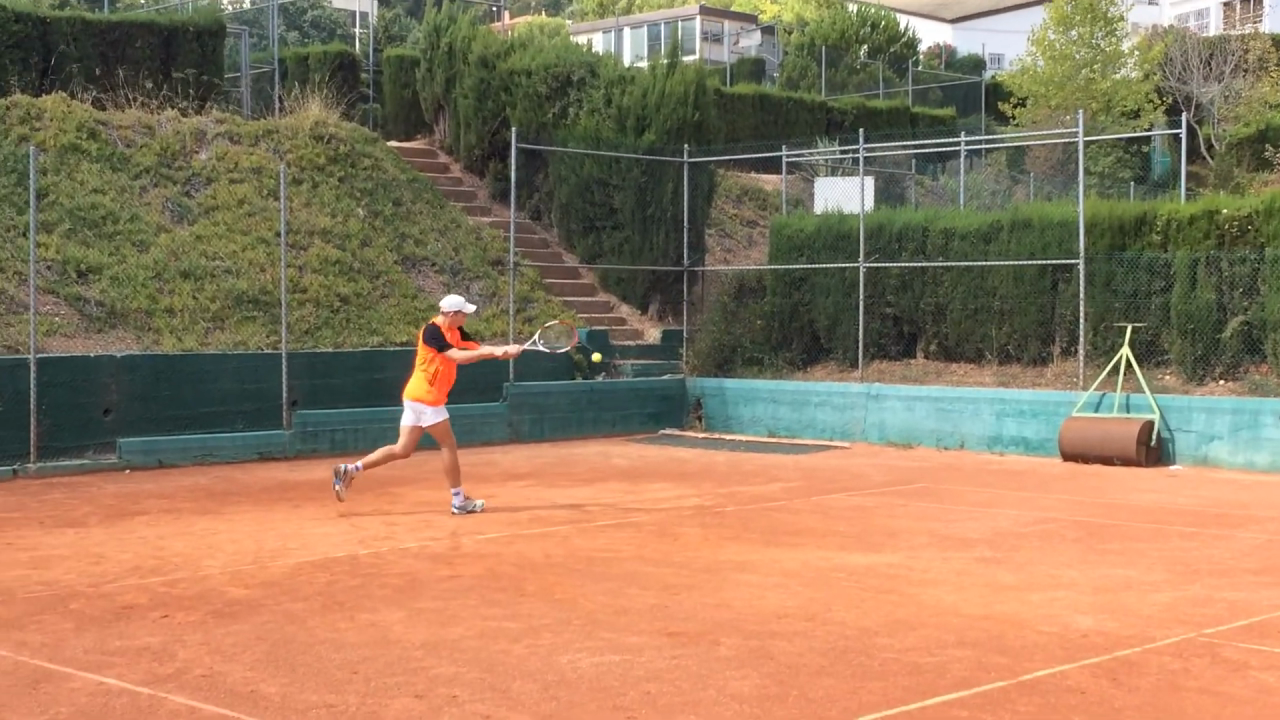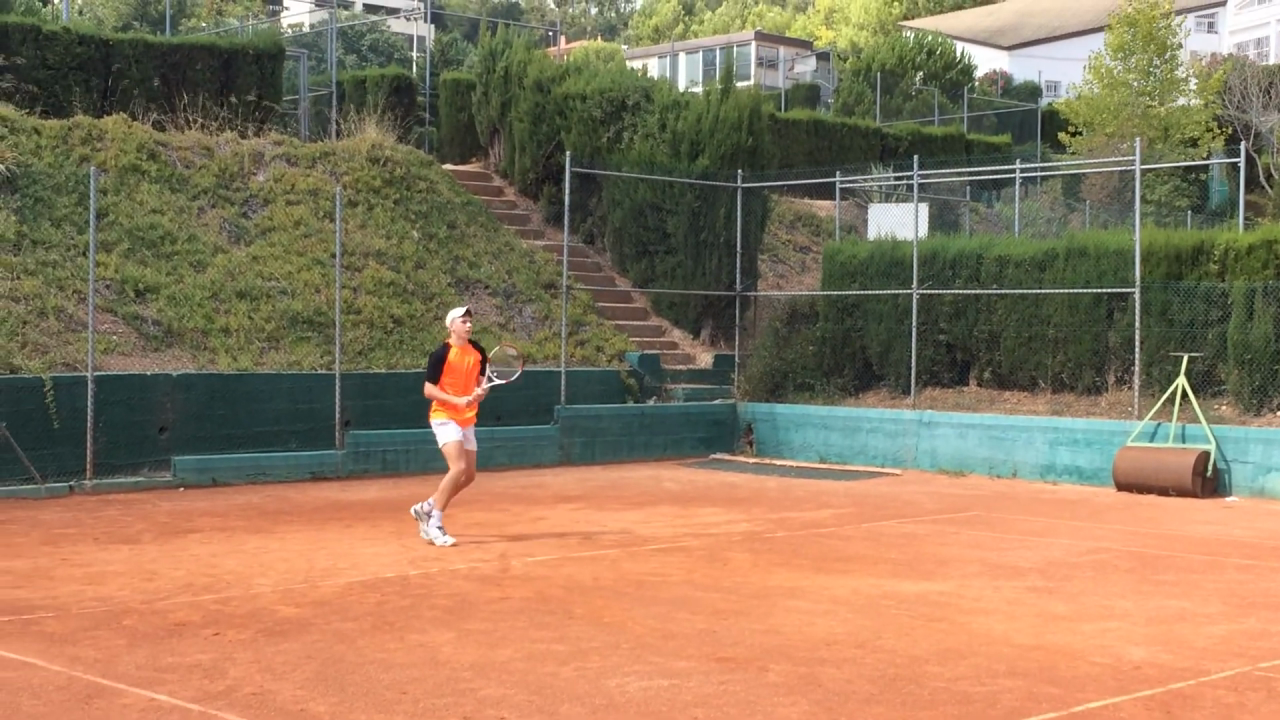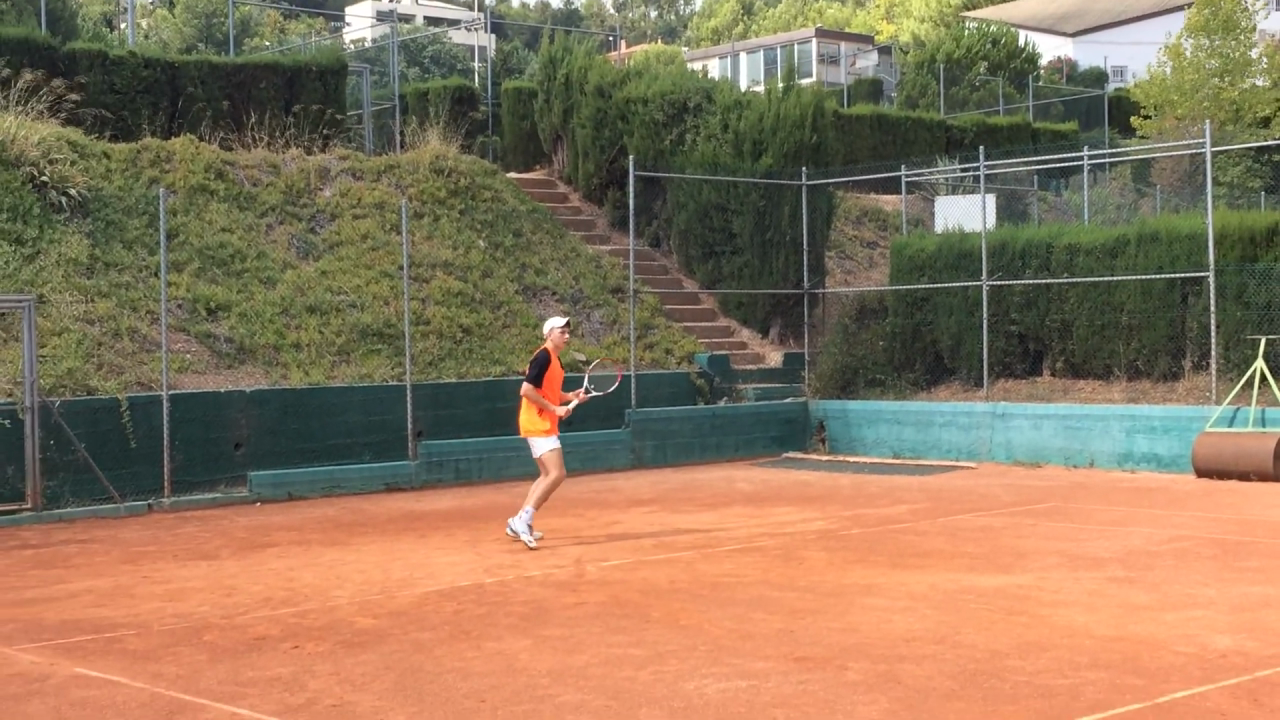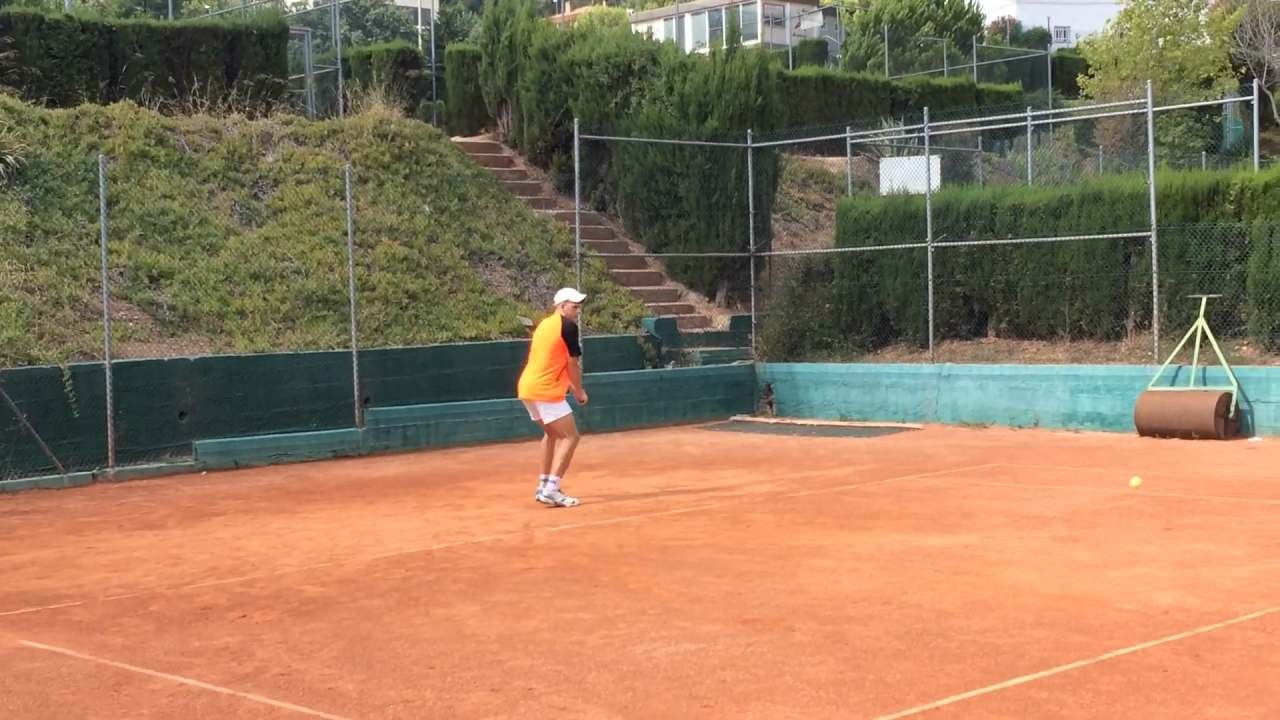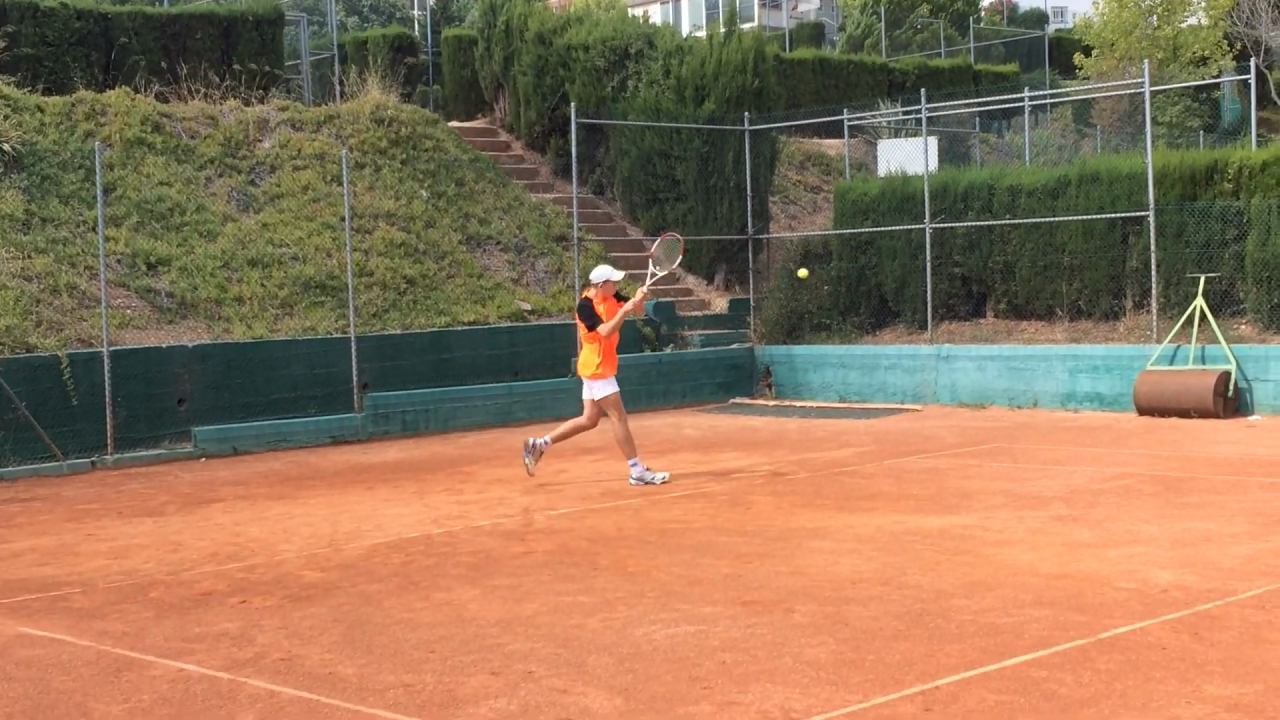
dt=0.7s
person 1, frame 1
left shoulder: (454, 331)
right shoulder: (432, 330)
left elbow: (471, 347)
right elbow: (455, 356)
left wrist: (502, 350)
right wrist: (495, 352)
left hip: (417, 396)
right hip: (423, 396)
left knee: (402, 449)
right knee: (449, 446)
left ankle: (348, 470)
right ankle: (459, 500)
person 1, frame 2
left shoulder: (477, 351)
right shoulder: (441, 353)
left elbow: (481, 381)
right elbow: (428, 390)
left wrist: (481, 391)
right wrist: (456, 399)
left hip: (466, 420)
right hip: (444, 416)
left knee: (468, 474)
right knee: (460, 467)
left ankle: (425, 508)
right ankle: (434, 524)
person 1, frame 3
left shoulder: (553, 358)
right shoulder: (543, 357)
right elbow: (526, 390)
left wrist: (571, 397)
right wrist: (554, 409)
left hip: (542, 425)
right hip: (538, 426)
left knee: (550, 475)
right knee: (556, 475)
left ankle: (522, 522)
right ankle: (521, 520)
person 1, frame 4
left shoulder: (545, 324)
right shoulder: (569, 326)
right elbow: (573, 364)
left wrist: (572, 387)
right wrist: (579, 391)
left hip: (528, 387)
right hip: (545, 391)
left knee: (553, 434)
right knee: (571, 437)
left ankle: (545, 486)
right ankle: (551, 490)
person 1, frame 5
left shoulder: (612, 296)
right shoulder: (584, 305)
left elbow: (635, 307)
right elbow: (606, 332)
left wrist: (638, 299)
right wrist: (626, 309)
left hip: (603, 367)
right hip: (595, 368)
left knee: (588, 420)
right knee: (619, 416)
left ankle: (539, 444)
right ankle: (638, 470)
